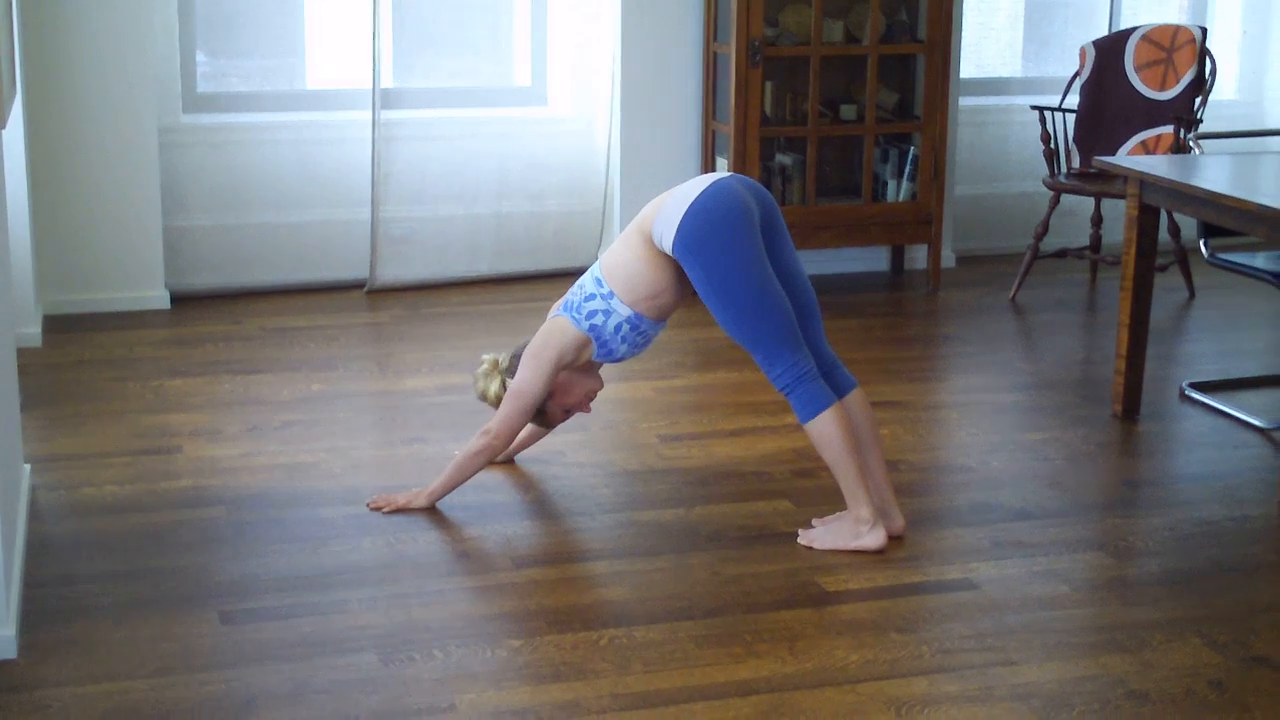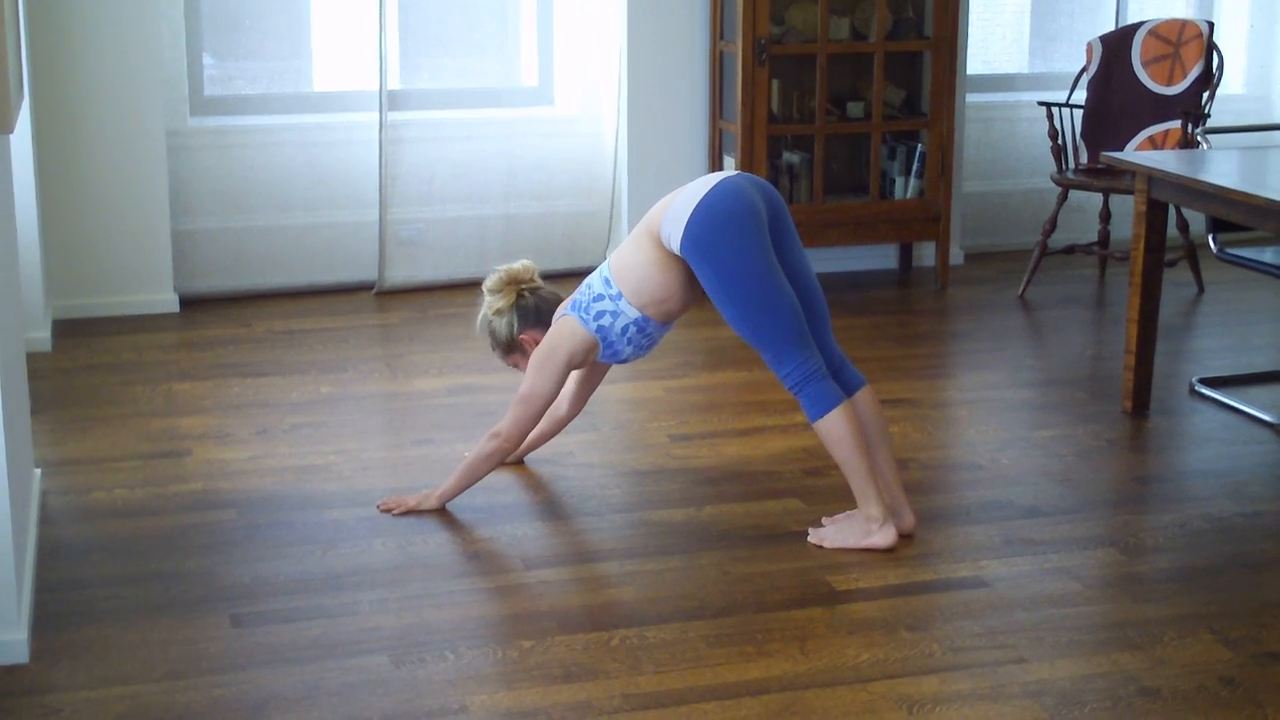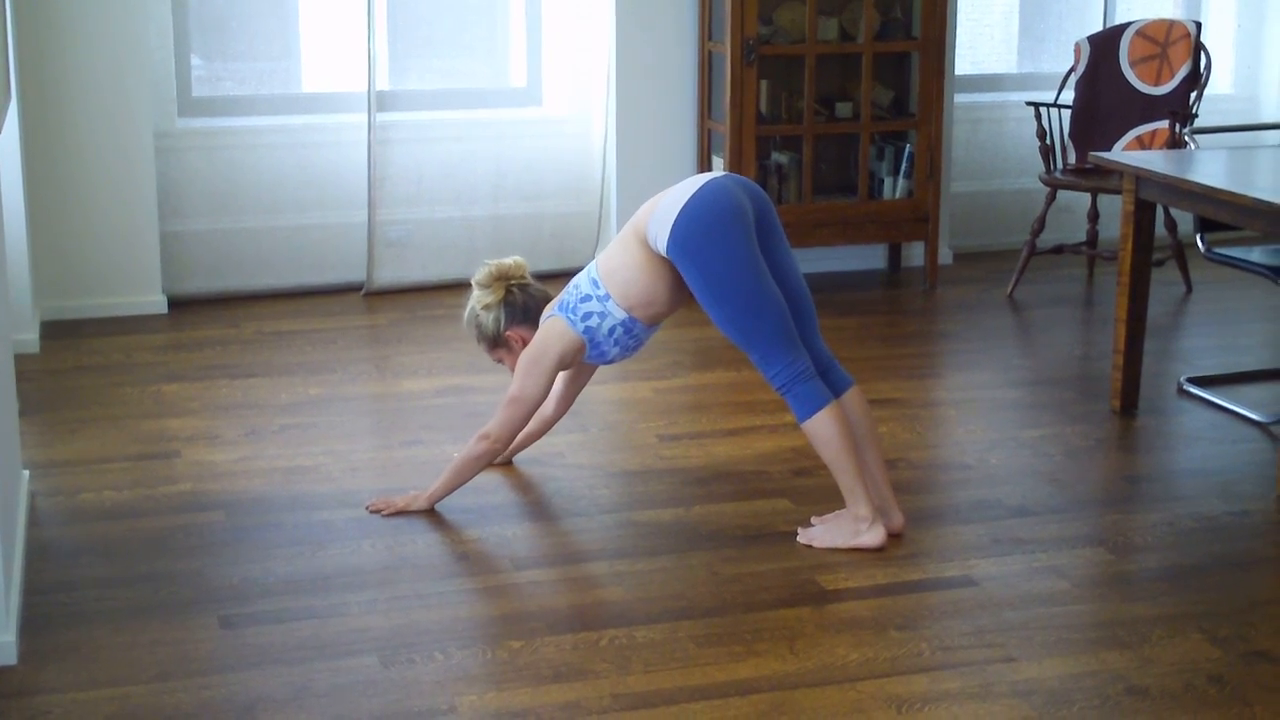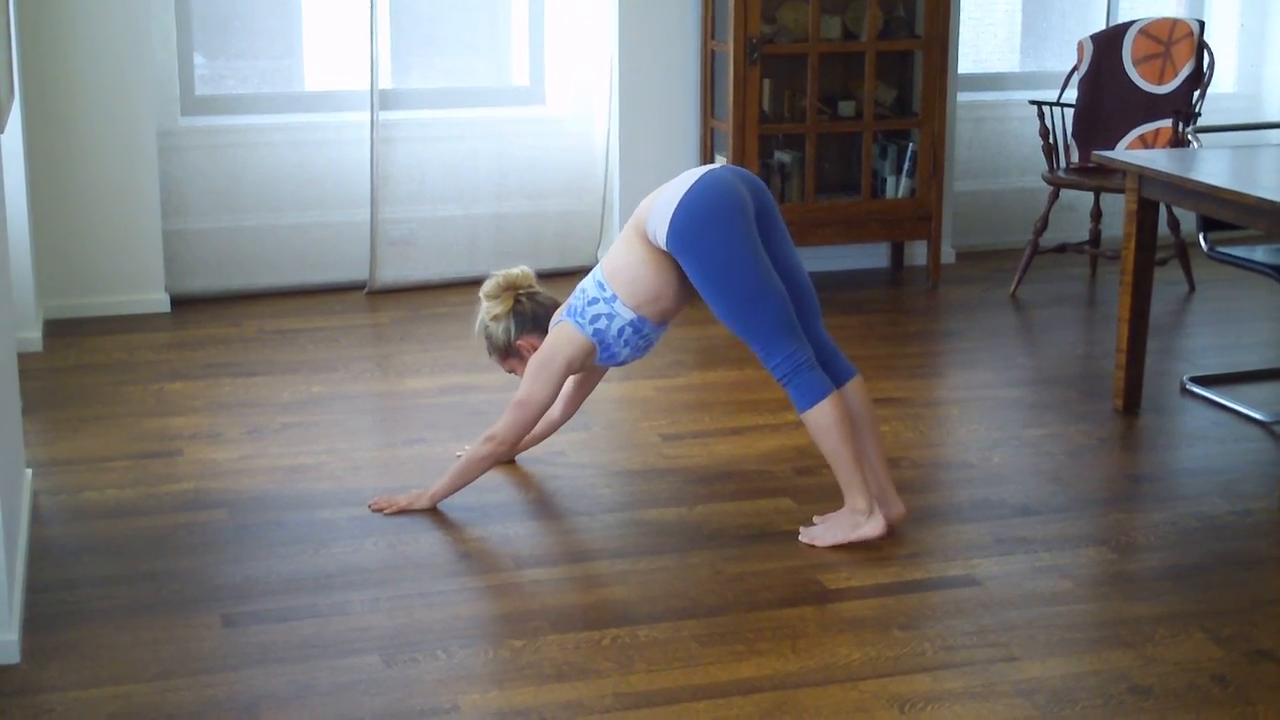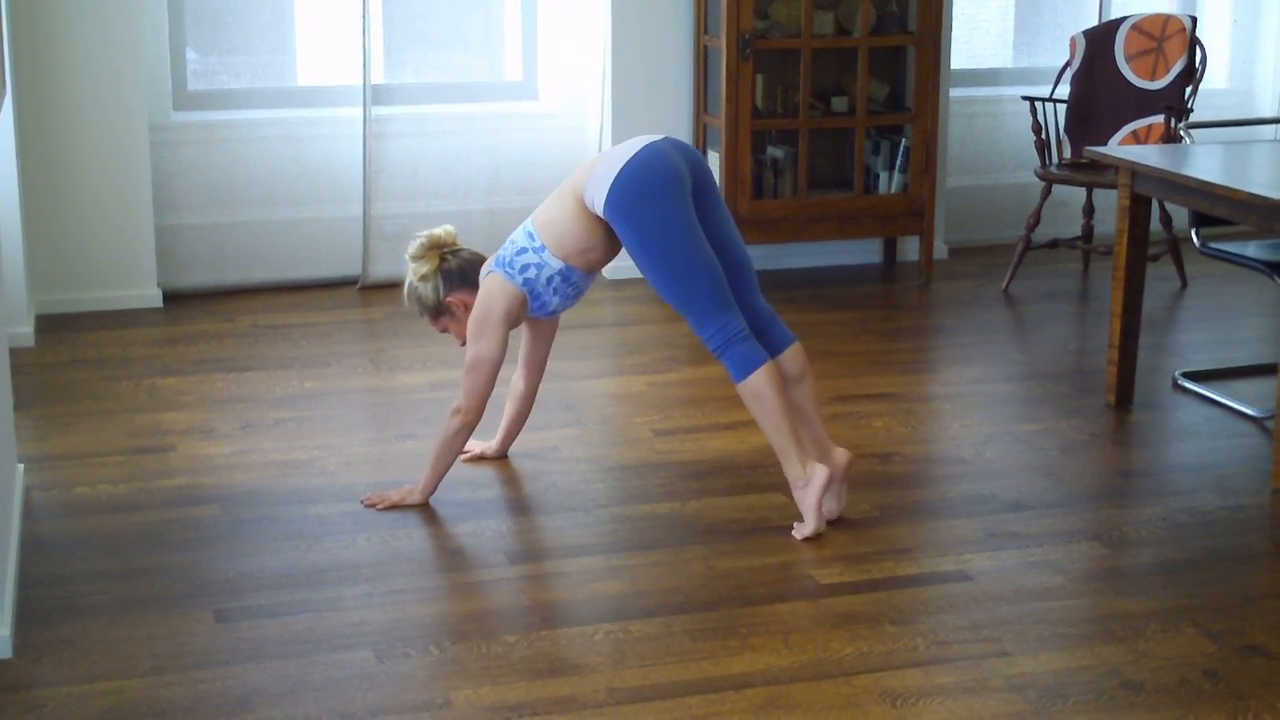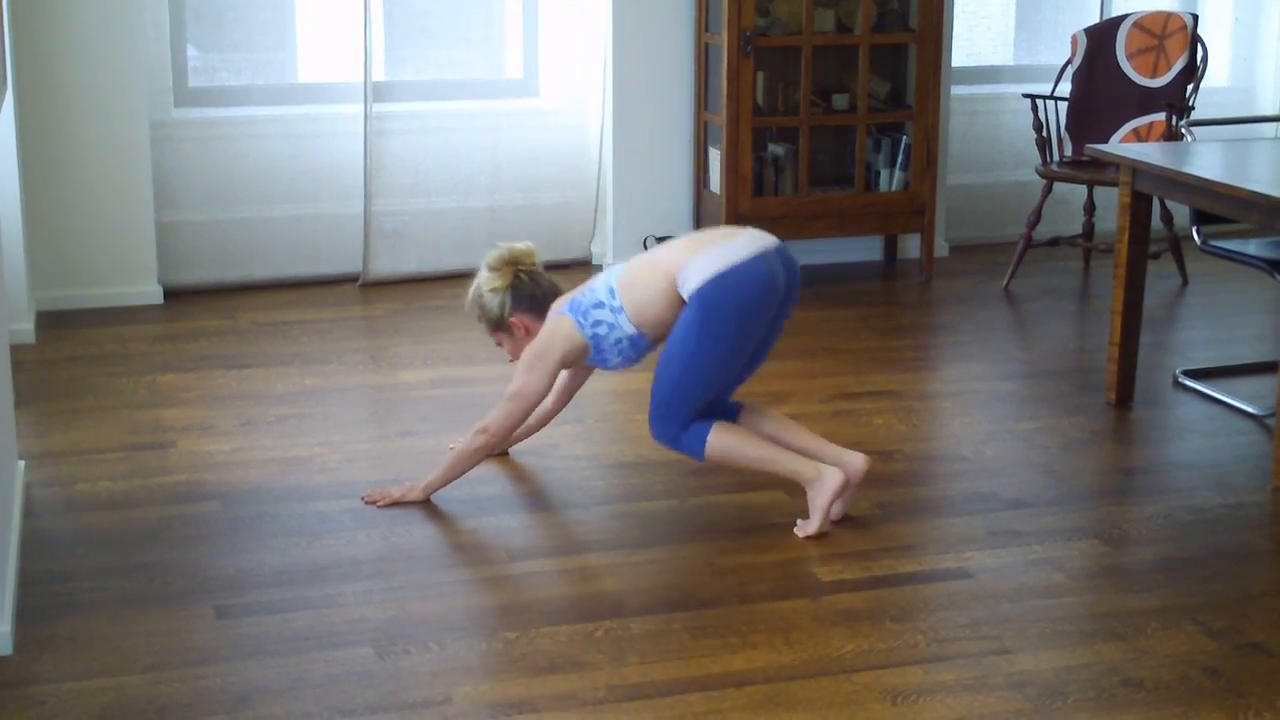
dt=0.7s
person 1, frame 1
left shoulder: (553, 345)
right shoulder: (580, 333)
left elbow: (493, 434)
left wrist: (426, 495)
right wrist: (513, 450)
left hip: (705, 223)
right hip: (731, 199)
left knee: (795, 373)
right knee: (817, 360)
left ankle: (865, 520)
right ankle: (884, 507)
person 1, frame 2
left shoulder: (562, 339)
right shoulder: (589, 327)
left elbow: (504, 435)
right elbow: (569, 403)
left wrist: (437, 496)
right wrist: (519, 452)
left hip: (712, 223)
right hip: (737, 198)
left knee: (804, 372)
right knee: (824, 359)
left ankle: (876, 519)
right ankle: (895, 506)
person 1, frame 3
left shoulder: (550, 339)
right shoulder: (576, 325)
left elbow: (492, 435)
right elbow: (556, 405)
left wrist: (426, 497)
right wrist: (509, 453)
left hip: (699, 224)
right hip: (726, 197)
left knee: (791, 372)
right knee: (812, 358)
left ankle: (863, 518)
right ankle: (883, 505)
person 1, frame 4
left shoulder: (560, 344)
right shoulder: (587, 329)
left elbow: (499, 438)
right elbow: (565, 404)
left wrist: (429, 496)
right wrist: (513, 450)
left hip: (698, 214)
right hip: (725, 189)
left knee: (792, 362)
right knee: (814, 348)
left ankle: (862, 510)
right ankle: (882, 496)
person 1, frame 5
left shoulder: (493, 299)
right shoulder: (526, 287)
left elbow: (464, 411)
right elbow: (528, 376)
left wrist: (422, 490)
right wrist: (500, 444)
left hip: (636, 185)
right hip: (665, 159)
left knee: (724, 332)
right knee: (752, 314)
left ankle: (804, 472)
right ankle: (823, 451)
person 1, frame 6
left shoulder: (557, 334)
right shoulder: (583, 315)
left elbow: (493, 429)
right elbow: (551, 400)
left wrist: (424, 487)
right wrist: (498, 440)
left hip: (734, 282)
right hip: (761, 255)
left knee: (672, 426)
right knee: (704, 410)
left ankle: (817, 475)
right ankle: (839, 459)
